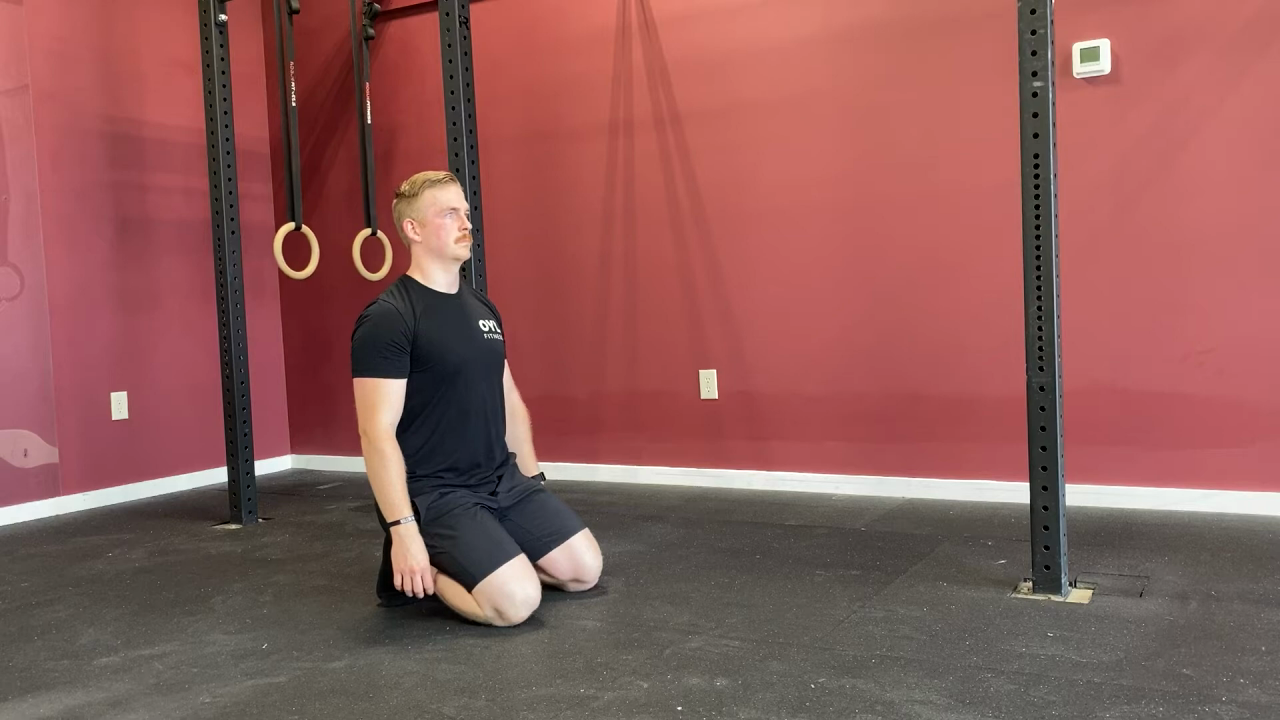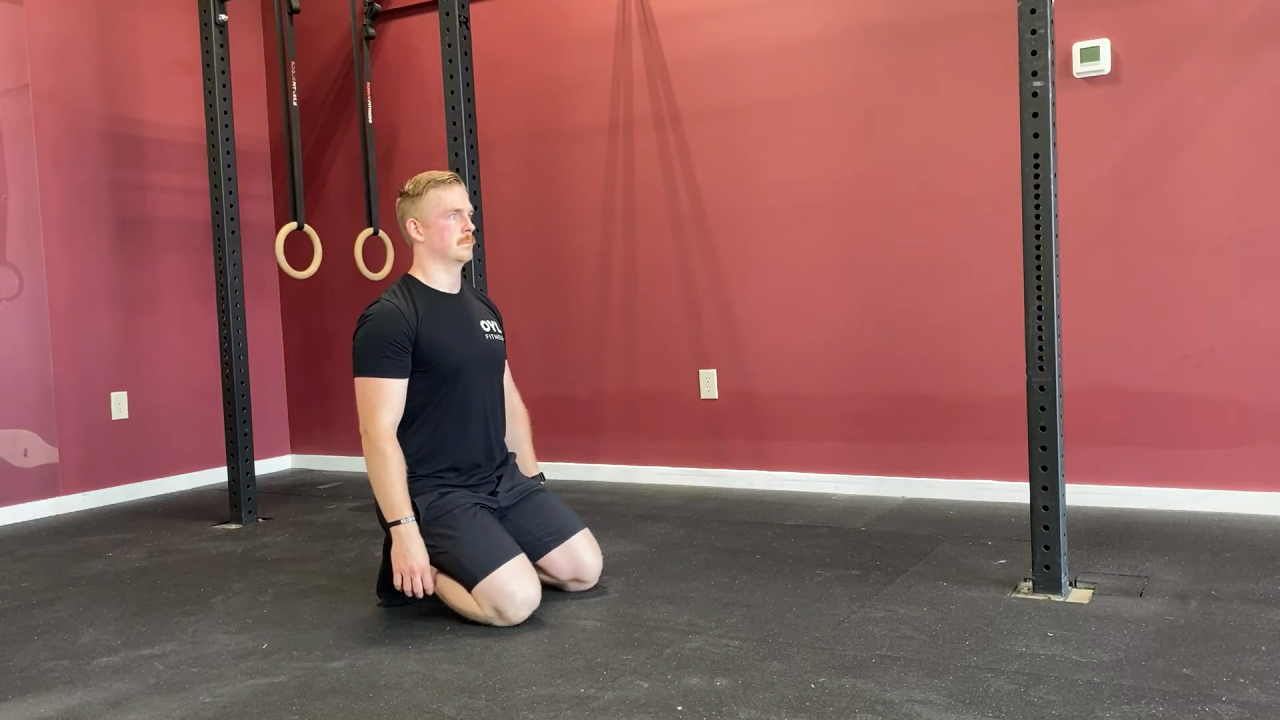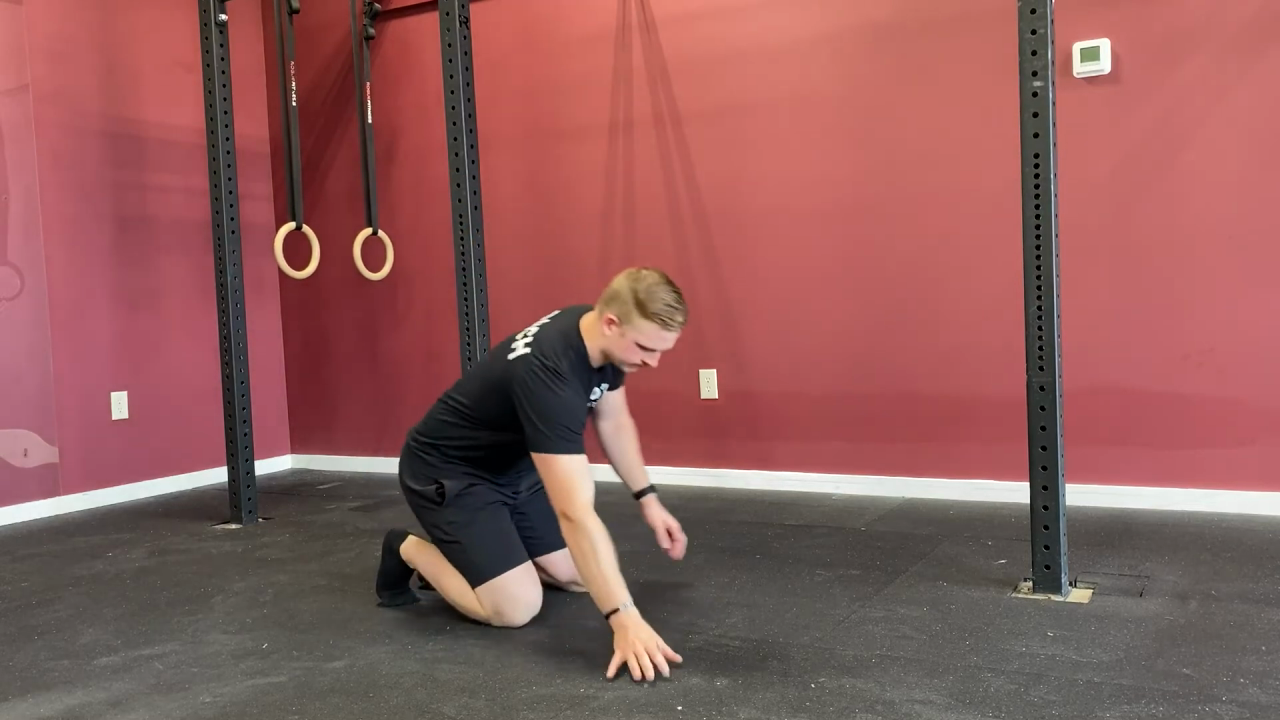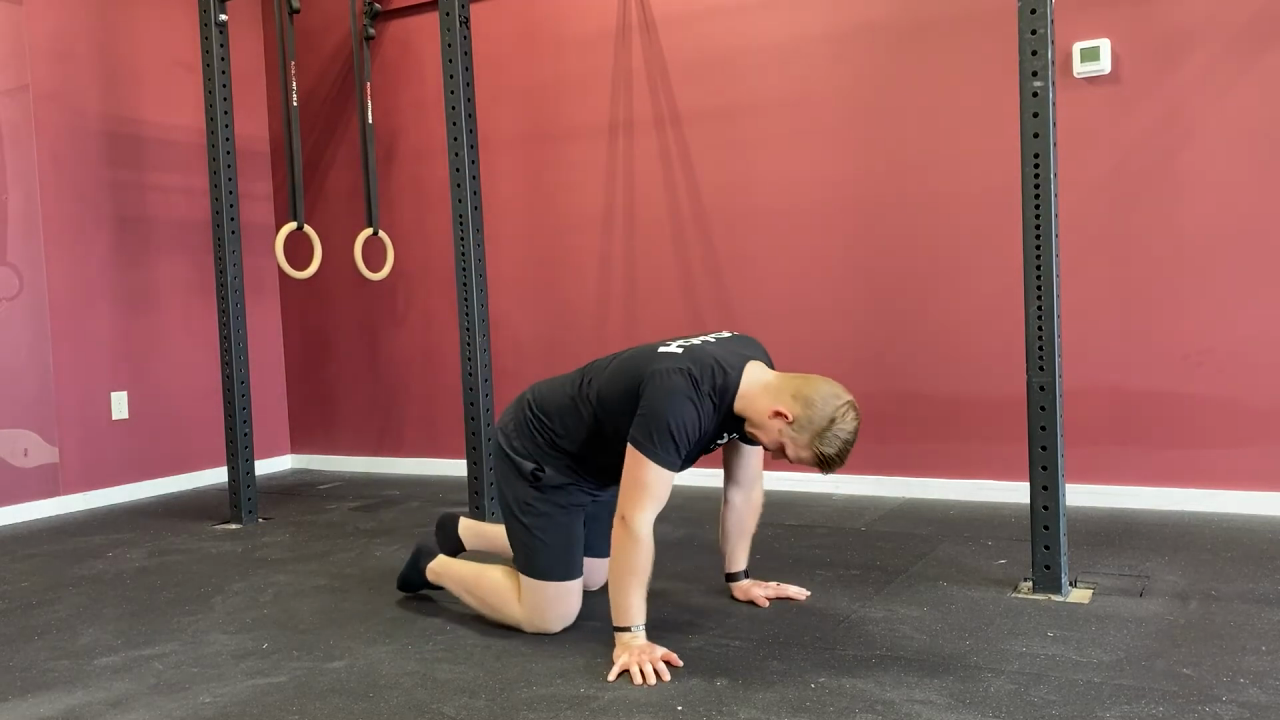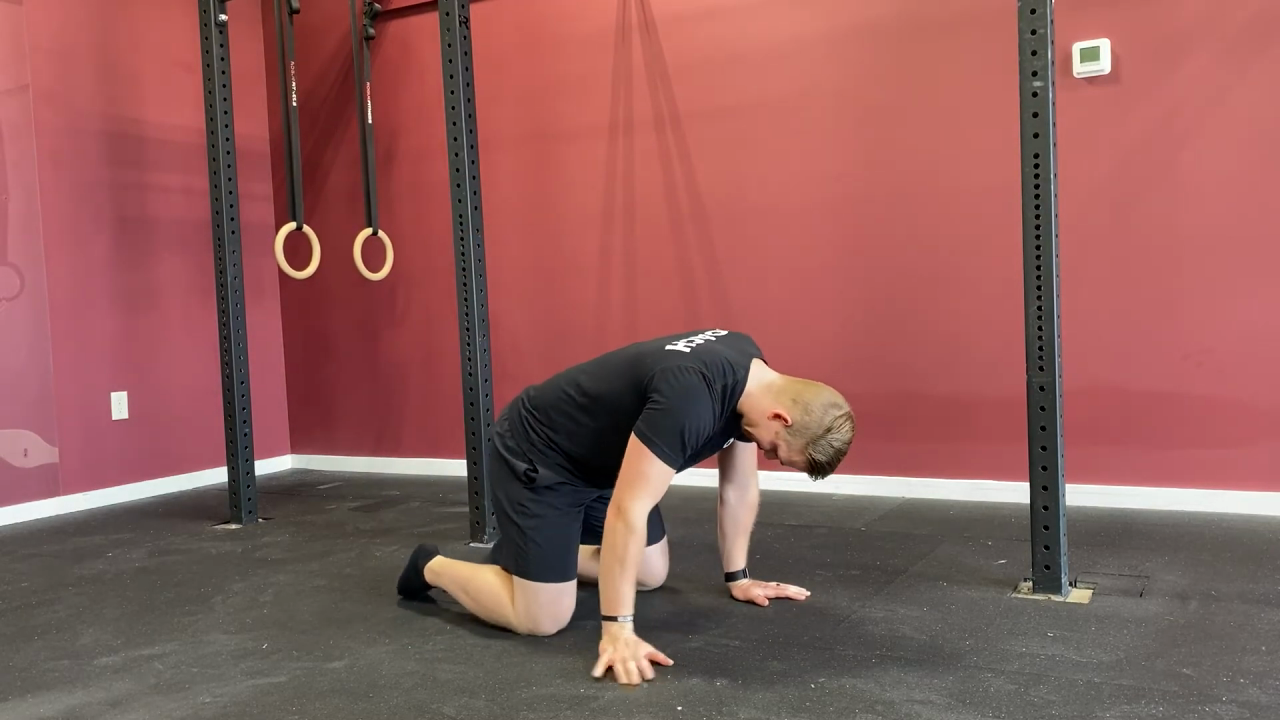
dt=1s
person 1, frame 1
left shoulder: (481, 307)
right shoulder: (388, 319)
right elbow: (377, 432)
left wrist: (533, 480)
right wrist: (404, 530)
left hip: (503, 479)
right hip: (434, 493)
left knee: (585, 569)
right knee: (516, 600)
left ankle: (470, 558)
right ankle: (413, 568)
person 1, frame 2
left shoulder: (482, 306)
right shoulder: (390, 318)
right elbow: (378, 432)
left wrist: (534, 482)
right wrist: (403, 531)
left hip: (502, 478)
right hip: (434, 493)
left knee: (584, 569)
right knee: (516, 601)
left ankle: (469, 556)
right ankle: (415, 564)
person 1, frame 3
left shoulder: (603, 341)
right shoulder: (548, 375)
left elbow: (613, 420)
right elbow: (576, 513)
left wrist: (648, 499)
right wrist: (624, 620)
left hip: (511, 465)
right hip: (448, 472)
left knee: (581, 576)
right knee: (518, 607)
left ankle: (472, 547)
right ankle: (412, 552)
person 1, frame 4
left shoulder: (759, 380)
right shoulder: (681, 398)
left elbow: (743, 489)
right elbow: (634, 519)
left wrist: (738, 577)
right wrist: (631, 637)
left hip: (595, 455)
right hip: (539, 451)
left knee: (592, 576)
right knee: (551, 616)
left ankle: (460, 532)
right ankle: (435, 565)
person 1, frame 5
left shoulder: (751, 375)
right shoulder: (690, 397)
left elbow: (739, 486)
right elbow: (628, 510)
left wrist: (738, 577)
right wrist: (618, 630)
left hip: (597, 455)
right hip: (536, 456)
left knee: (651, 574)
right knee: (543, 621)
left ankle: (528, 552)
right ankle: (433, 568)
